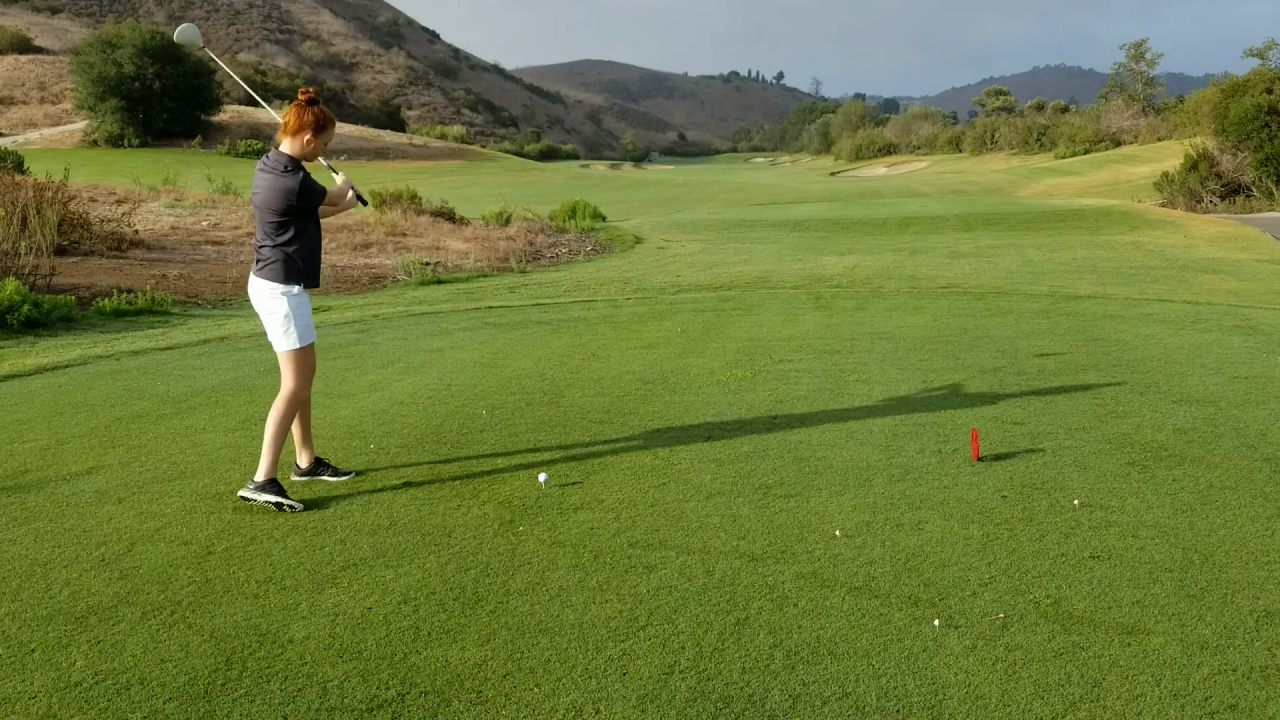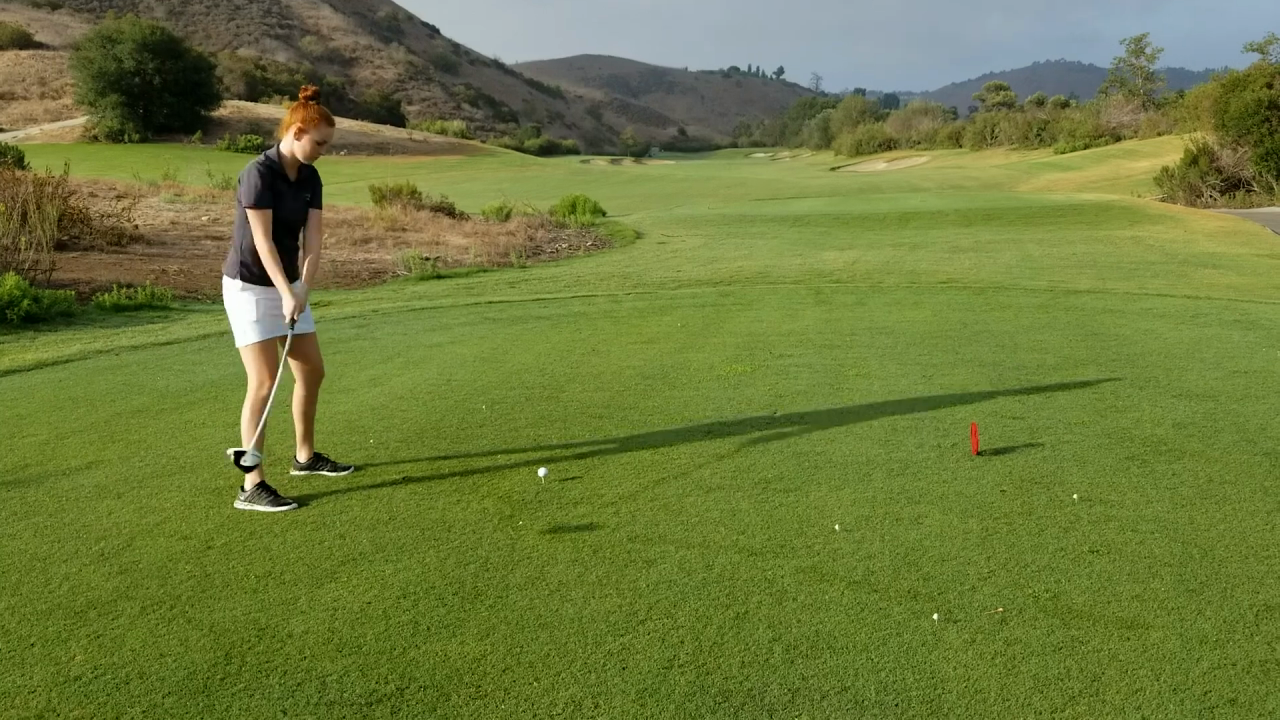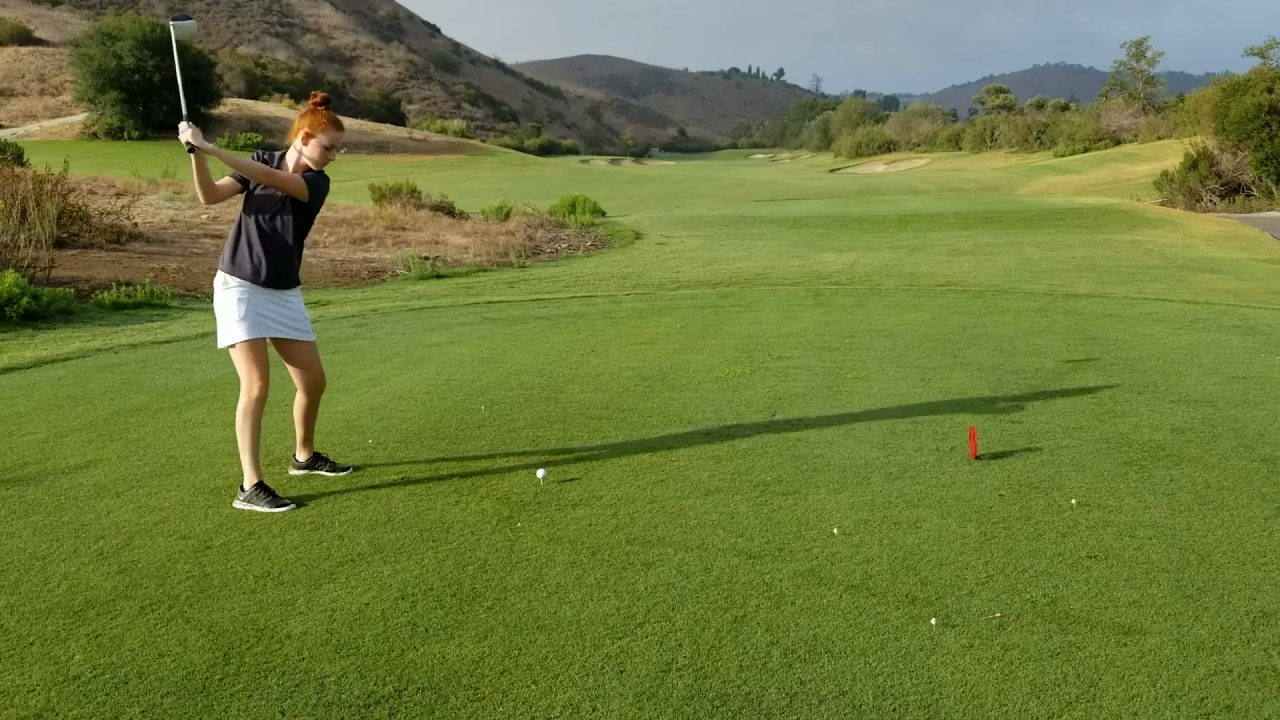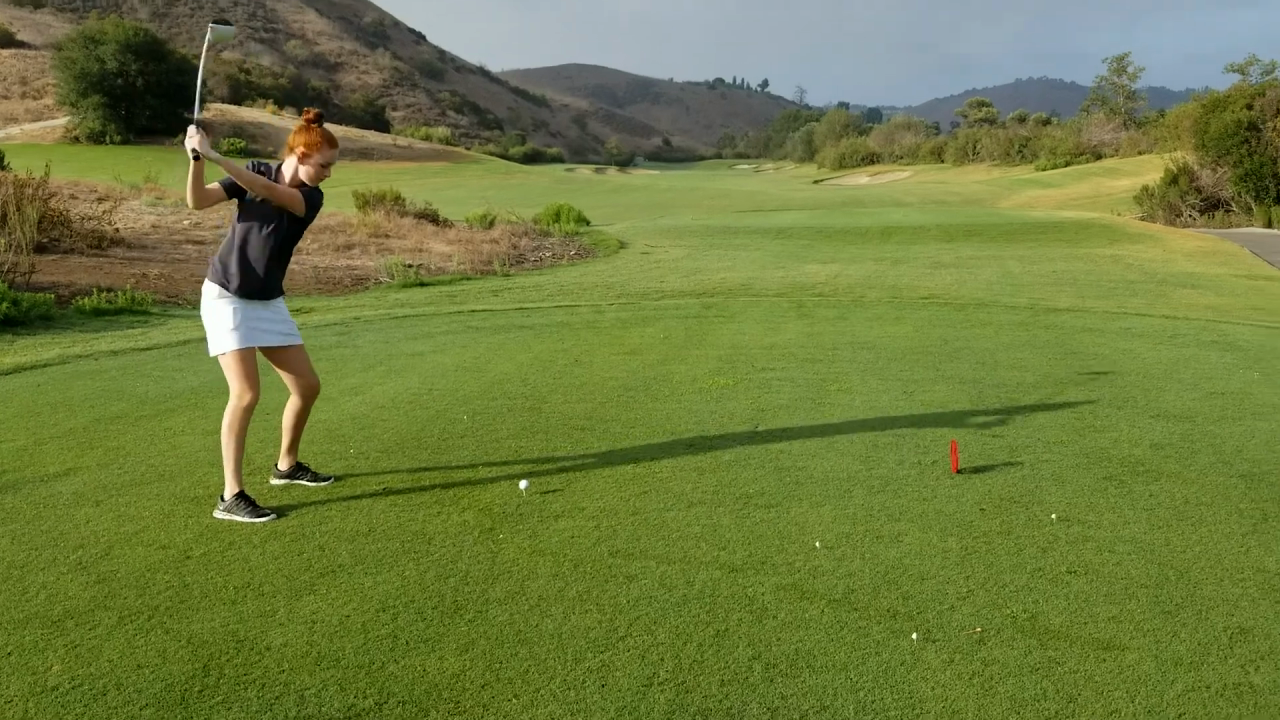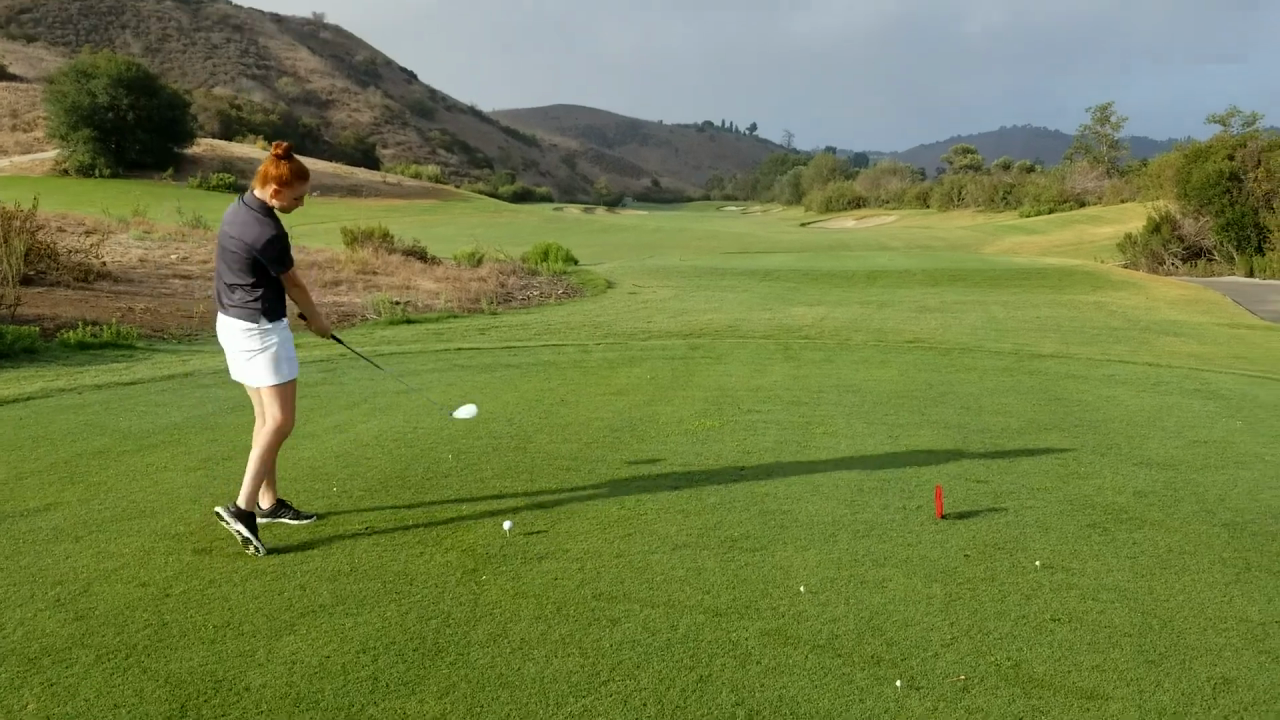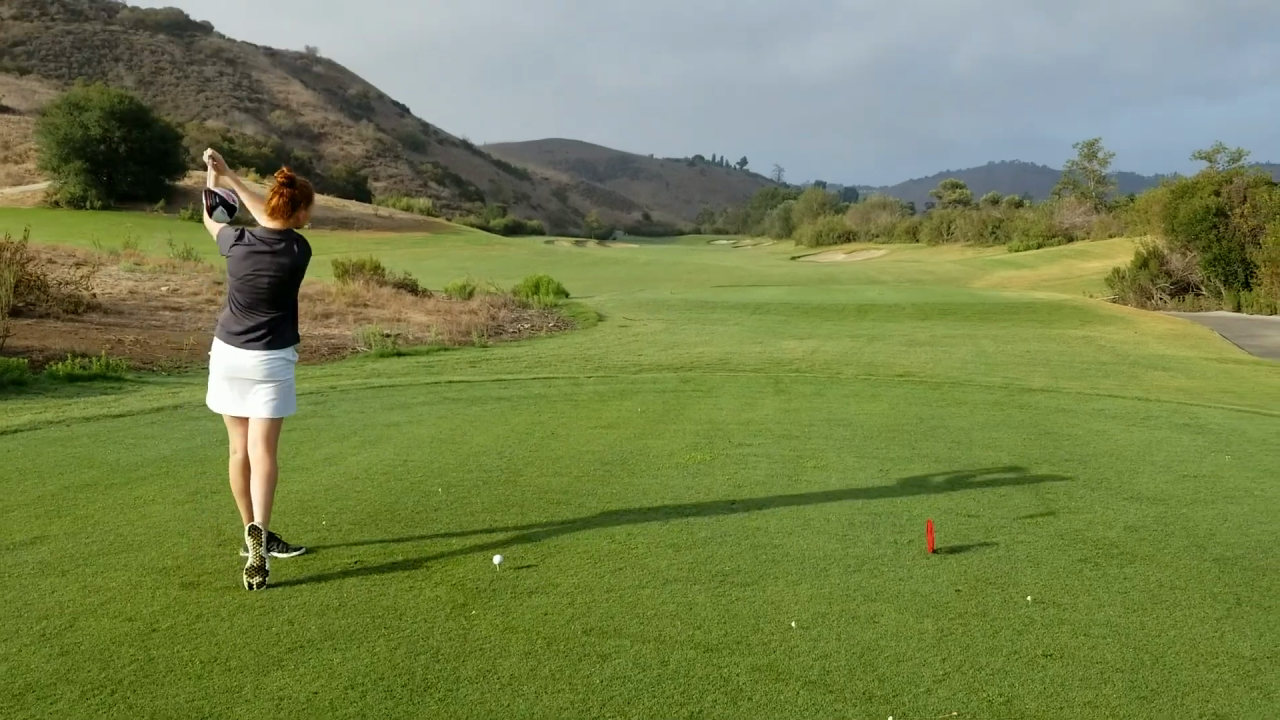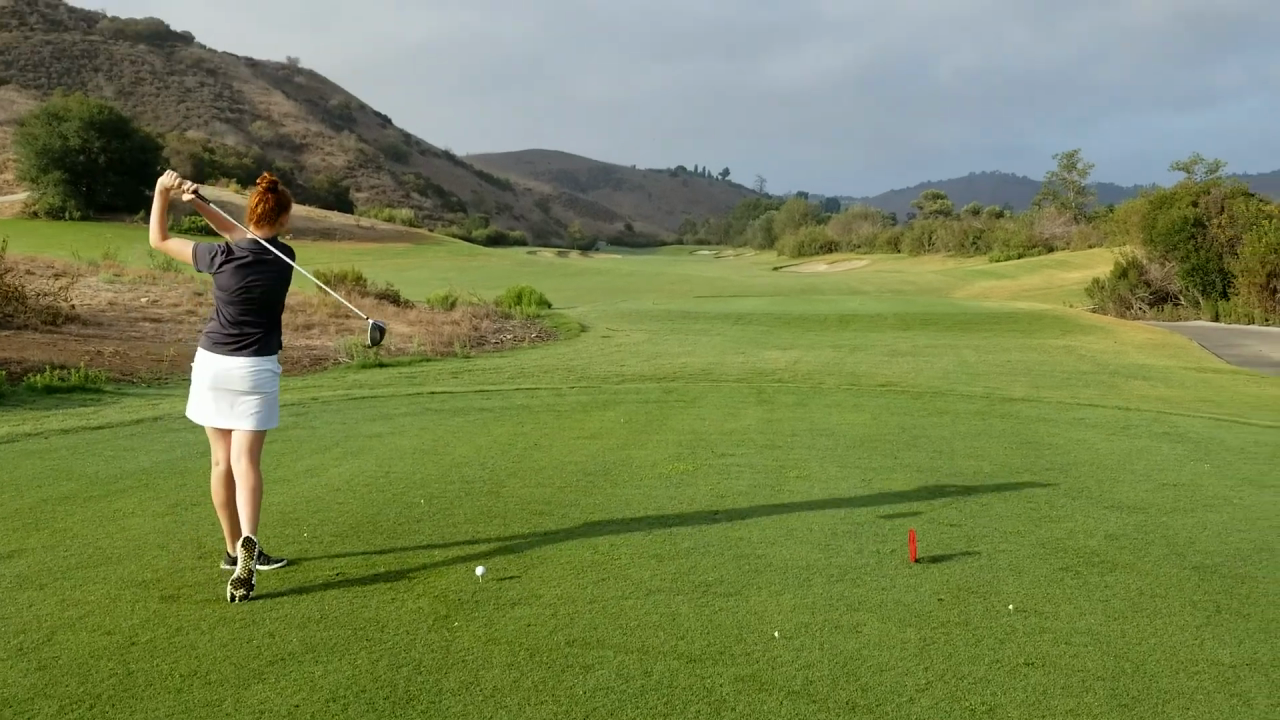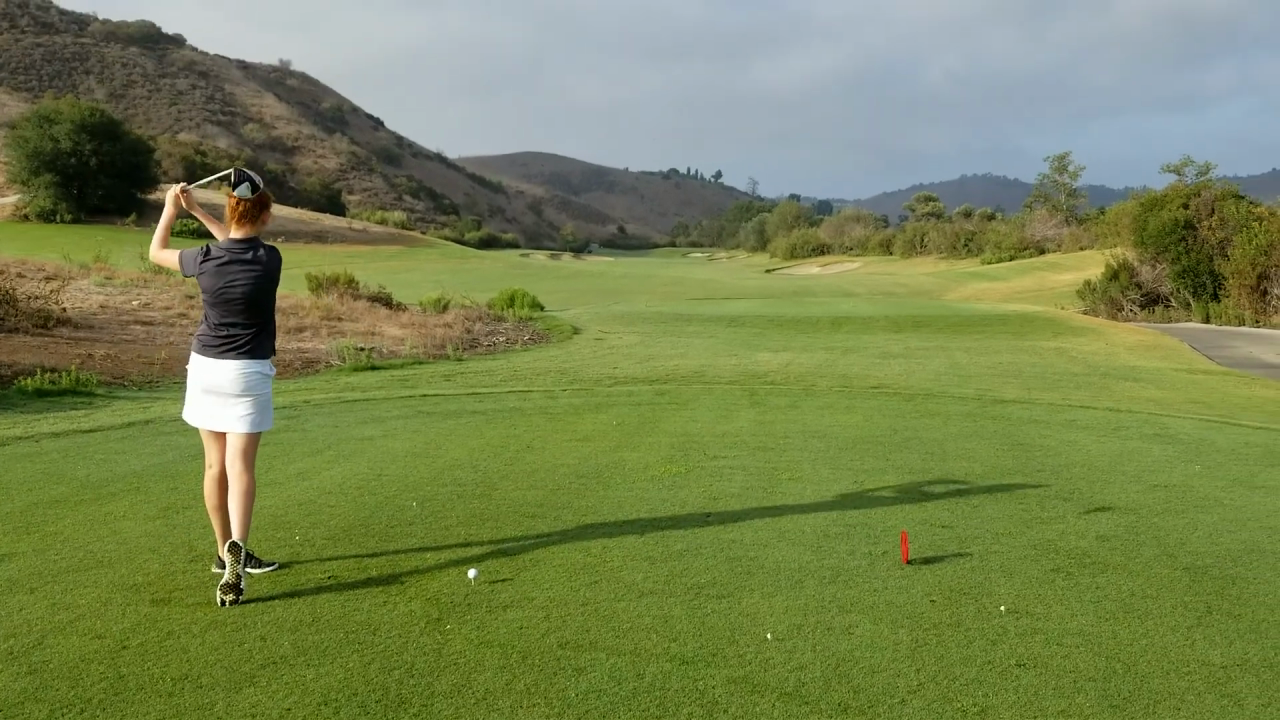
dt=0.3s
person 1, frame 1
left shoulder: (269, 167)
right shoulder: (297, 182)
right elbow: (335, 201)
left wrist: (340, 197)
right wrist: (345, 187)
left hip: (279, 285)
right hip: (284, 290)
left knee: (303, 373)
right knee: (294, 385)
left ankle: (306, 460)
right ankle: (262, 480)
person 1, frame 2
left shoulder: (311, 179)
right shoulder: (258, 173)
left elbow: (311, 239)
right elbow: (264, 240)
left wrist: (300, 290)
right wrist: (287, 292)
left hip: (285, 287)
right hip: (248, 287)
left knee: (312, 372)
right knee: (263, 383)
left ankle: (305, 455)
right ankle: (252, 486)
person 1, frame 3
left shoulder: (317, 184)
right shoulder: (259, 159)
left elbow: (267, 178)
right elbow: (210, 194)
left wrist: (211, 149)
right wrist: (198, 154)
left hip: (284, 294)
right hip: (238, 286)
left knee: (314, 381)
right knee: (256, 386)
left ankle: (305, 455)
right ankle: (250, 486)
person 1, frame 4
left shoulder: (311, 198)
right shoulder: (253, 172)
left elbow: (267, 193)
right elbow: (197, 200)
left wrist: (215, 155)
right wrist: (198, 156)
left hip: (268, 303)
right hip: (226, 296)
left knee: (308, 385)
right knee: (246, 394)
left ankle: (287, 464)
right ankle: (231, 496)
person 1, frame 5
left shoulder: (239, 204)
right shoulder: (270, 235)
right elbow: (294, 287)
right wrist: (315, 318)
left hip: (231, 323)
right hip: (261, 329)
left knee: (270, 414)
right knee: (280, 420)
left ankle: (268, 501)
right ankle: (241, 505)
person 1, frame 6
left shoulder: (234, 242)
right shoulder: (300, 252)
left elbow: (209, 217)
right elbow: (275, 231)
left wrist: (216, 175)
right wrist: (232, 179)
left hip: (227, 353)
right hip: (270, 360)
left knee: (239, 450)
right knee: (262, 451)
left ankle: (256, 536)
right ankle: (259, 531)
person 1, frame 7
left shoulder: (222, 259)
right shoulder: (283, 259)
left elbow: (158, 240)
right elbow: (240, 238)
left wrist: (162, 191)
right wrist: (198, 202)
left hip: (213, 364)
right hip: (256, 370)
left knee: (221, 462)
right knee: (246, 462)
left ankle: (234, 549)
right ankle: (247, 542)
person 1, frame 8
left shoulder: (205, 260)
right shoulder: (270, 259)
left elbow: (156, 252)
left wrist: (173, 206)
right wrist: (196, 210)
left hip: (206, 368)
right hip: (249, 373)
left knee: (214, 465)
right knee: (240, 466)
left ankle: (226, 552)
right ankle: (235, 548)
